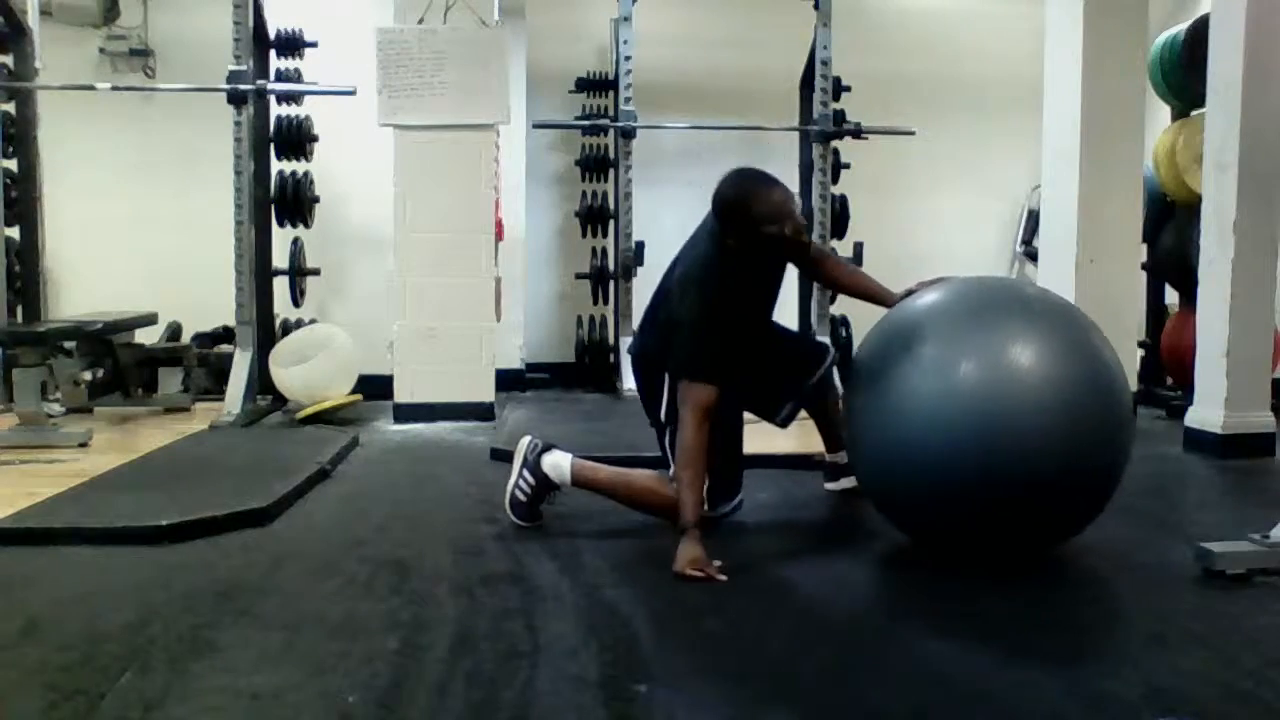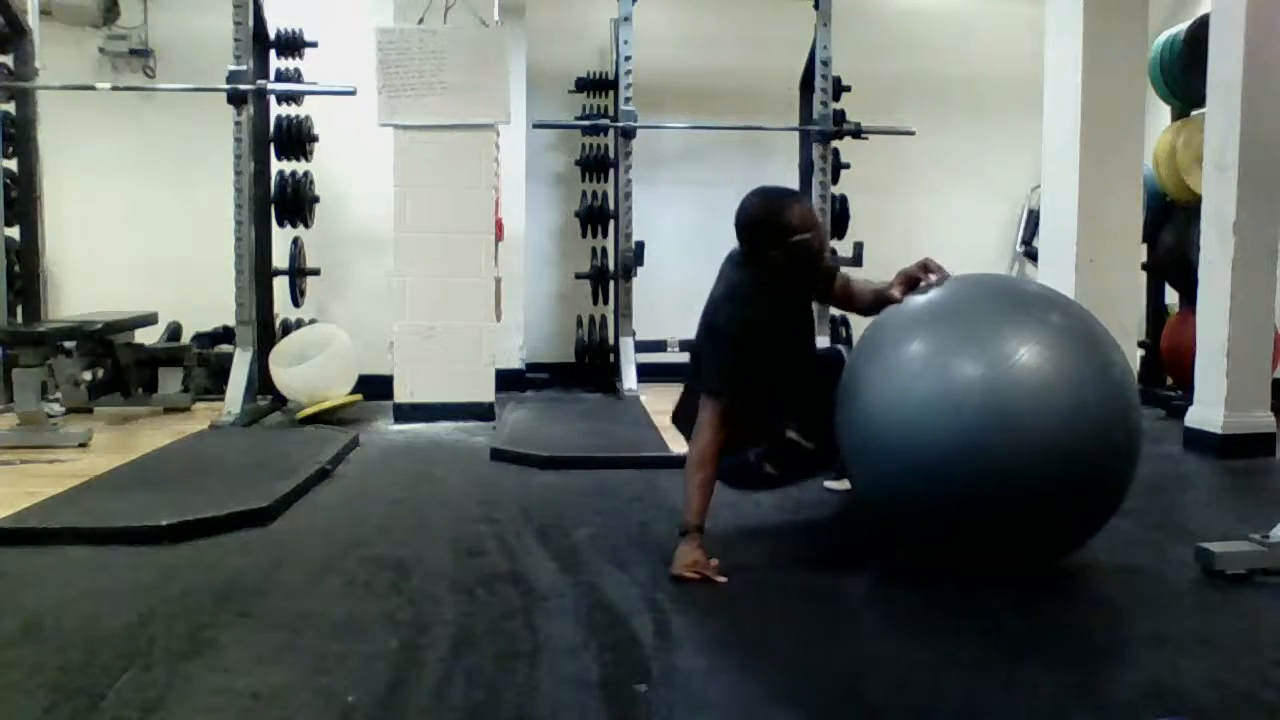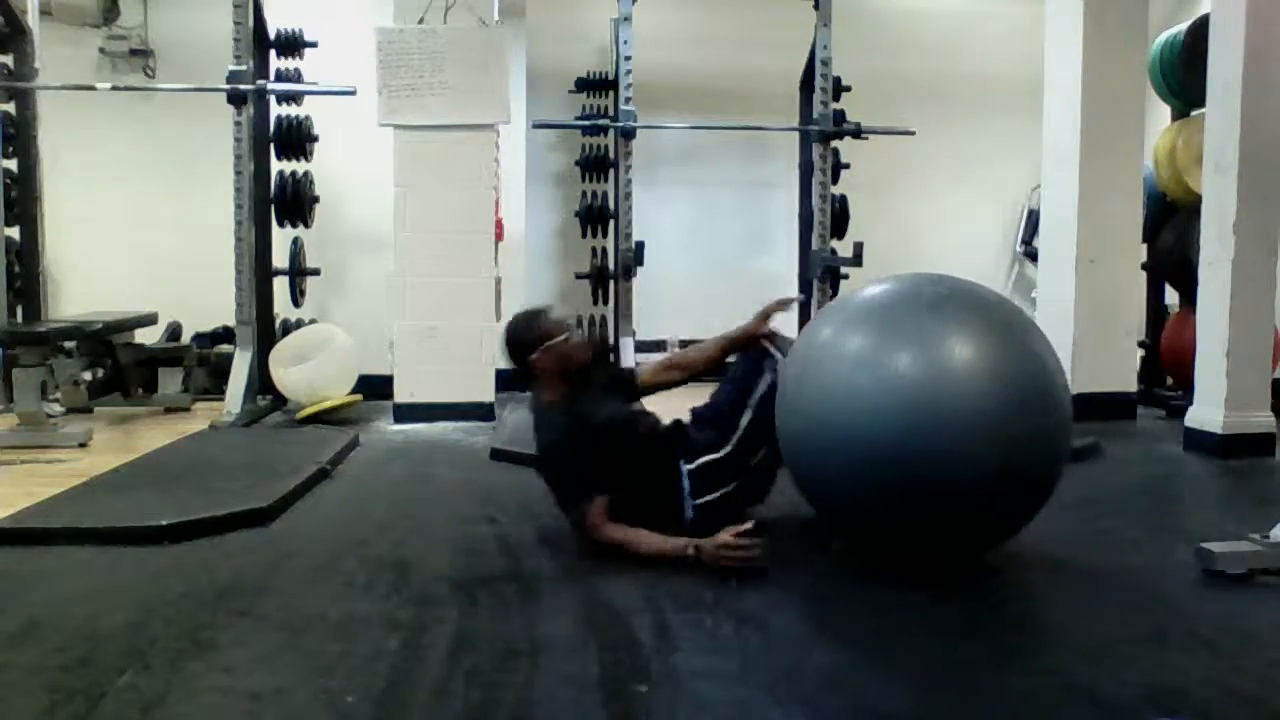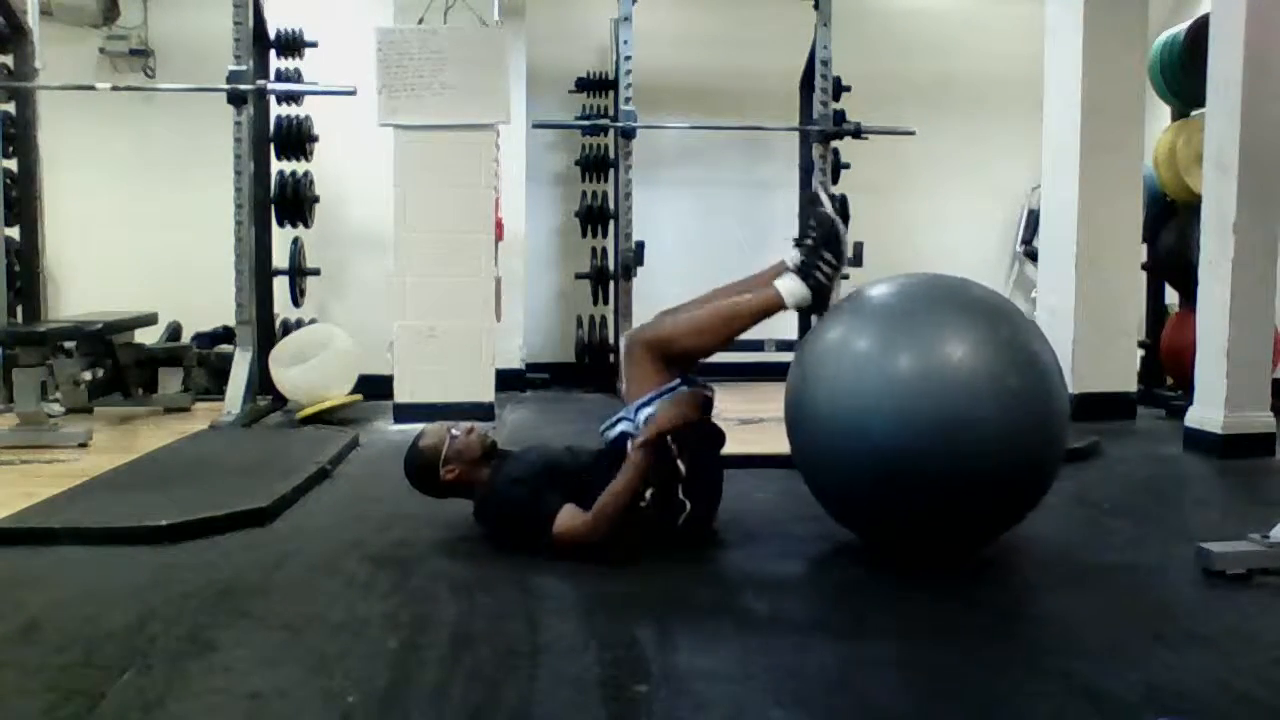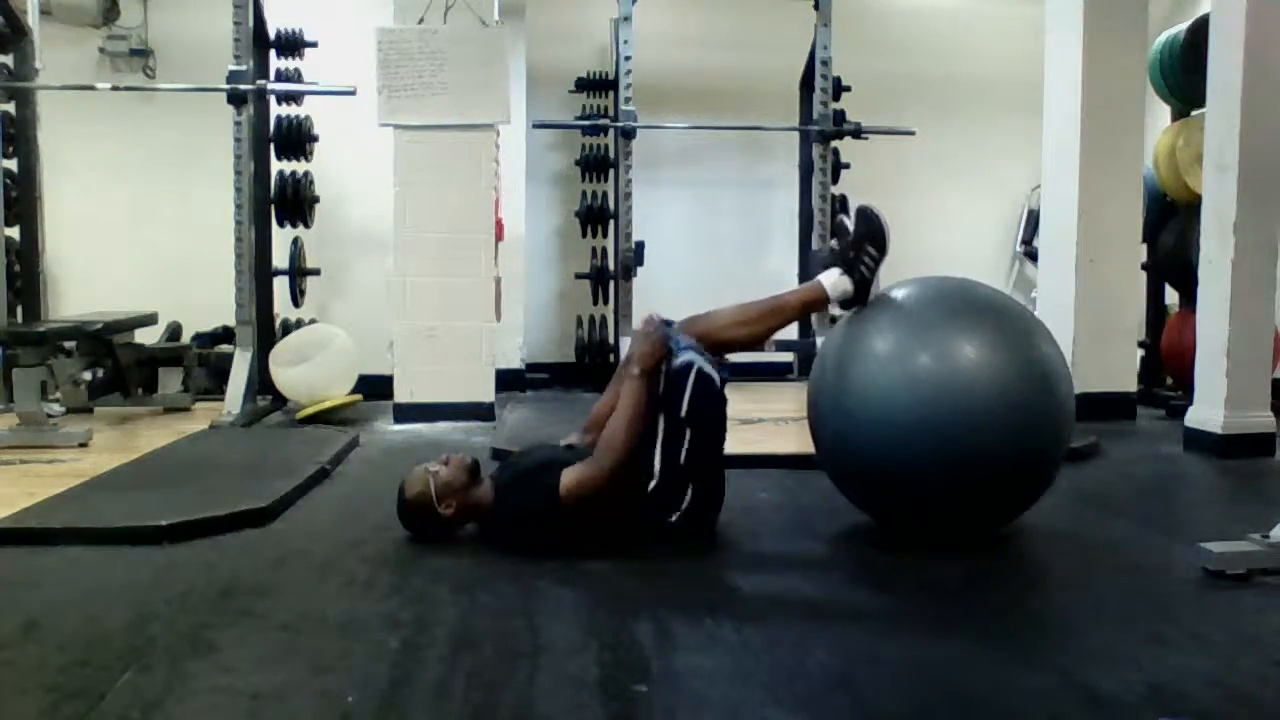
dt=1s
person 1, frame 1
left shoulder: (767, 224)
right shoulder: (705, 292)
left elbow: (816, 258)
right elbow: (694, 415)
left wrist: (895, 300)
right wrist: (690, 534)
right hip: (672, 366)
left knee: (815, 360)
right knee: (715, 499)
left ankle: (841, 463)
right ankle: (551, 465)
person 1, frame 2
left shoulder: (788, 268)
right shoulder: (741, 313)
left elbow: (848, 292)
right elbow: (711, 423)
left wrist: (887, 290)
right wrist: (692, 537)
right hip: (746, 446)
person 1, frame 3
left shoulder: (583, 380)
right shoulder: (560, 438)
left elbow: (669, 370)
right elbow: (599, 528)
left wrist: (744, 333)
right wrist: (697, 547)
right hip: (695, 494)
left knee: (760, 346)
right knee: (764, 359)
person 1, frame 4
left shoulder: (507, 475)
right shoulder: (504, 504)
right elbow: (593, 528)
left wrist: (641, 406)
right wrist: (651, 437)
left hip: (667, 481)
right hip: (676, 500)
left knee: (669, 329)
right knee: (644, 344)
left ankle: (798, 275)
right ankle: (799, 284)
person 1, frame 5
left shoulder: (510, 480)
right shoulder: (513, 507)
left elbow: (584, 439)
right elbow: (605, 465)
left wrist: (627, 367)
right wrist: (639, 370)
left hip: (667, 480)
left knee: (695, 335)
right knee: (685, 337)
left ankle: (830, 286)
right ankle: (838, 283)
